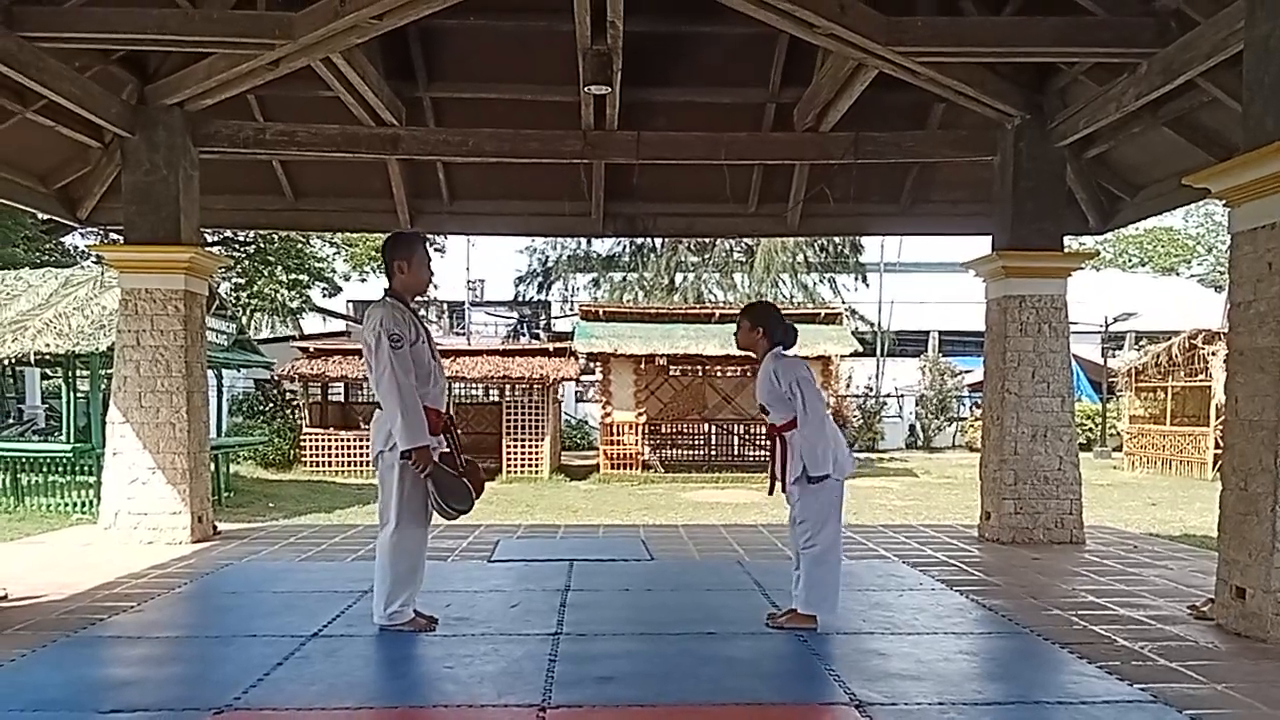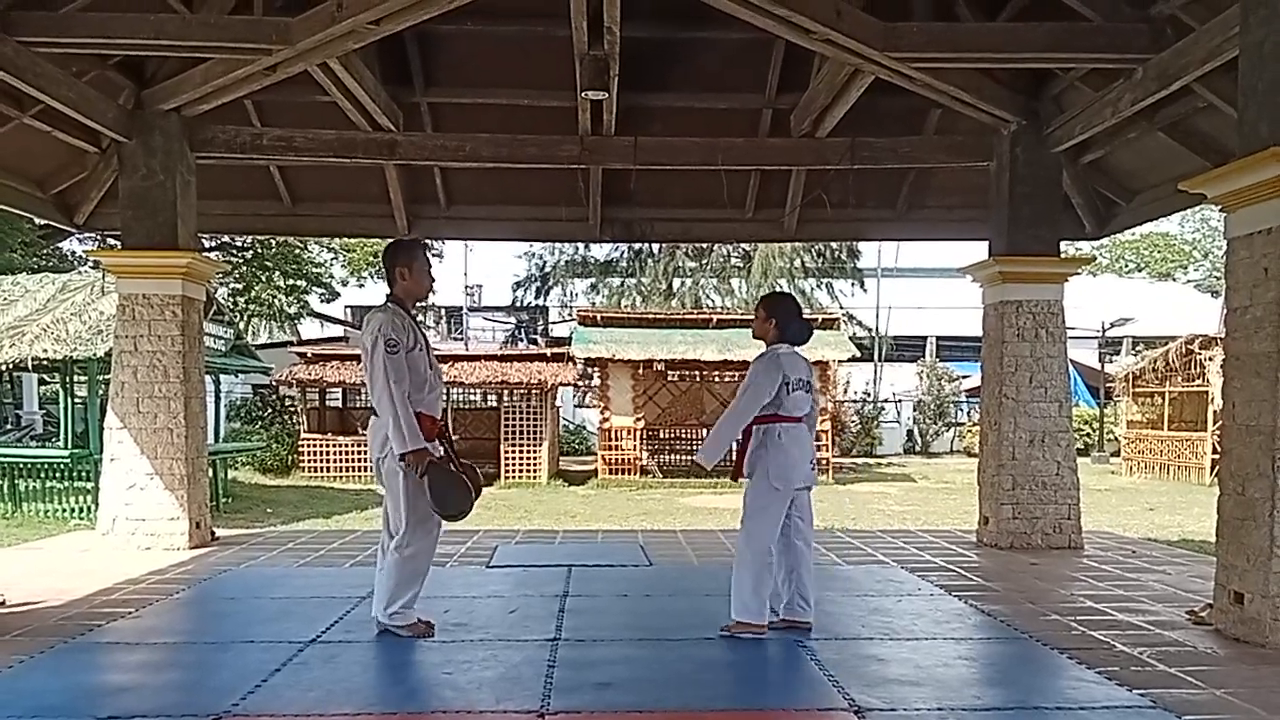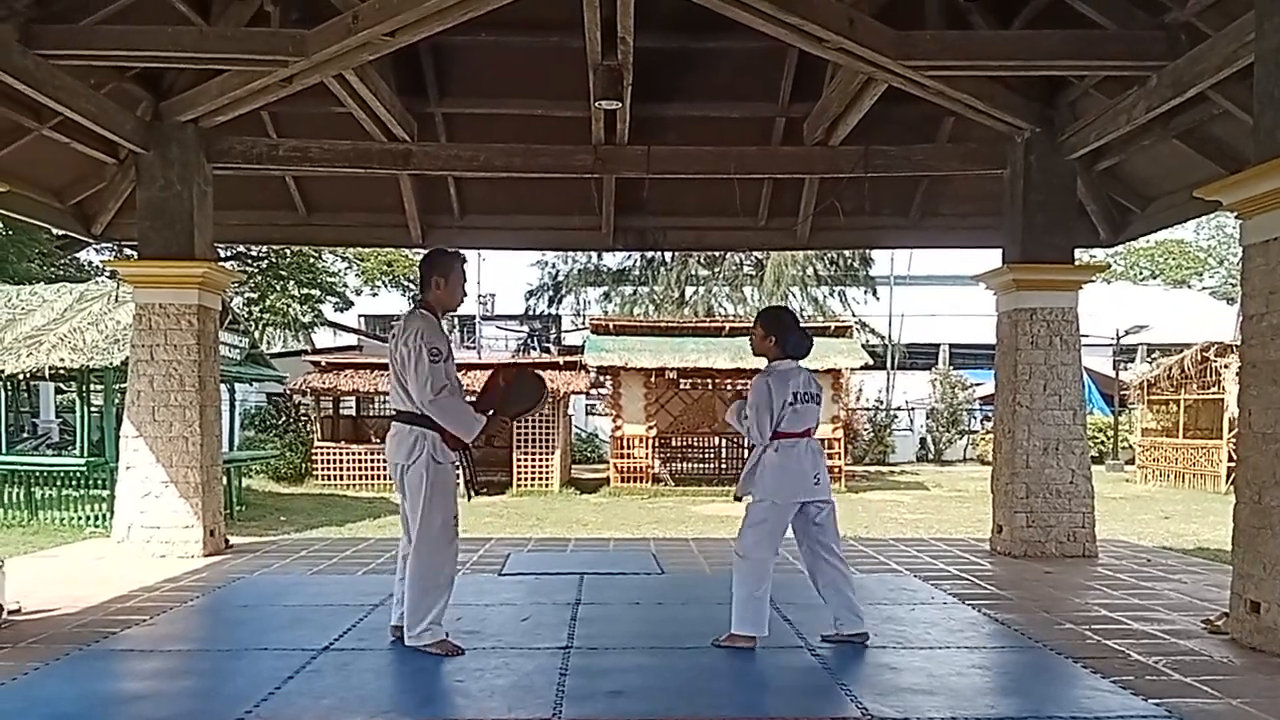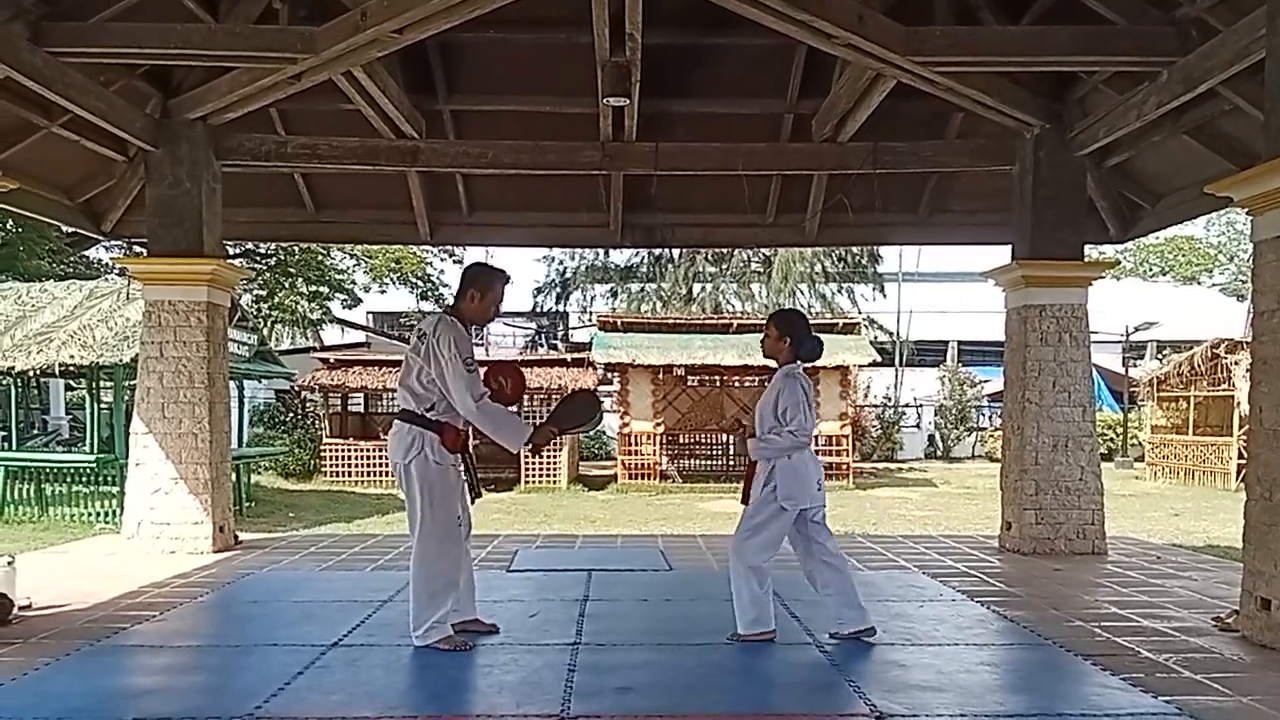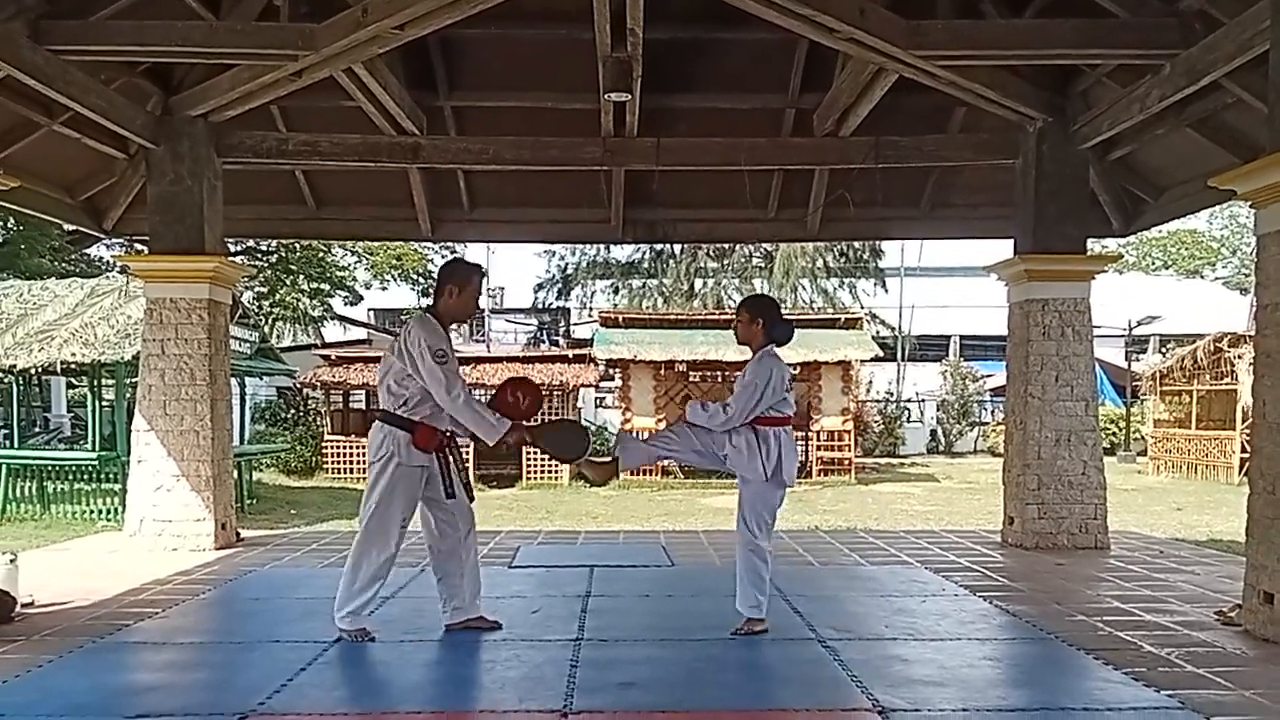
dt=0.5s
person 1, frame 1
left shoulder: (404, 316)
right shoulder: (386, 318)
right elbow: (397, 387)
right wrist: (416, 442)
left hip: (416, 433)
right hip: (404, 436)
left knee: (413, 523)
right knee: (401, 523)
left ankle: (400, 606)
right ankle: (392, 612)
person 1, frame 2
left shoulder: (404, 322)
right shoulder: (386, 323)
right elbow: (389, 392)
left wrist: (423, 441)
right wrist: (415, 446)
left hip: (408, 438)
right hip: (399, 438)
left knee: (403, 528)
right knee: (417, 526)
left ankle: (392, 611)
right ankle: (395, 612)
person 1, frame 3
left shoulder: (418, 325)
right shoulder: (423, 329)
right elbow: (433, 396)
left wrist: (474, 412)
right wrist: (480, 426)
left hip: (419, 441)
right hip: (423, 443)
left knee: (420, 536)
right knee: (435, 538)
left ankle: (405, 619)
right ankle: (422, 630)
person 1, frame 4
left shoulder: (438, 327)
right shoulder: (450, 336)
right elbow: (473, 404)
right wrist: (528, 435)
left hip: (432, 444)
right hip: (423, 444)
left knee: (455, 530)
right knee: (437, 537)
left ankle: (457, 613)
right ankle: (429, 628)
person 1, frame 5
left shoulder: (435, 333)
right shoulder: (423, 334)
right elbow: (452, 396)
left wrist: (493, 421)
right wrist: (503, 429)
left hip: (429, 447)
right hip: (399, 443)
left knee: (456, 526)
right knee: (381, 532)
left ankle: (461, 610)
right ankle: (349, 617)
person 2, frame 1
left shoulder: (780, 366)
right shoulder: (773, 365)
left elbow: (812, 411)
left wrist: (812, 465)
left hip: (813, 459)
right hip: (803, 458)
left knee: (814, 535)
right knee: (804, 533)
left ankle: (809, 612)
right ankle: (803, 604)
person 2, frame 2
left shoulder: (768, 364)
right shoulder: (802, 365)
left elbow: (740, 412)
left wrist: (706, 454)
left hip: (774, 456)
right hip: (799, 454)
left knee: (756, 539)
right knee: (794, 539)
left ankle: (750, 617)
right ankle: (797, 612)
person 2, frame 3
left shoulder: (765, 382)
right shoulder: (807, 378)
left elbow: (757, 432)
left wrist: (736, 412)
left hip: (778, 473)
right hip: (811, 470)
left knee: (752, 552)
right knee: (824, 551)
left ankle: (746, 630)
right ankle: (852, 625)
person 2, frame 4
left shoulder: (789, 384)
right shoulder: (789, 379)
left elbow: (797, 437)
left wrist: (753, 447)
right wrist: (757, 440)
left hip: (785, 480)
right hip: (799, 476)
left knee: (746, 551)
right knee: (820, 552)
left ankle: (757, 626)
right ankle: (856, 620)
person 2, frame 5
left shoulder: (767, 367)
right shoulder: (762, 363)
left elbow: (733, 414)
left wrist: (695, 408)
left hip: (765, 455)
right hip: (741, 444)
left knee: (753, 535)
right knee: (674, 439)
left ankle: (756, 614)
right ankle: (610, 466)
